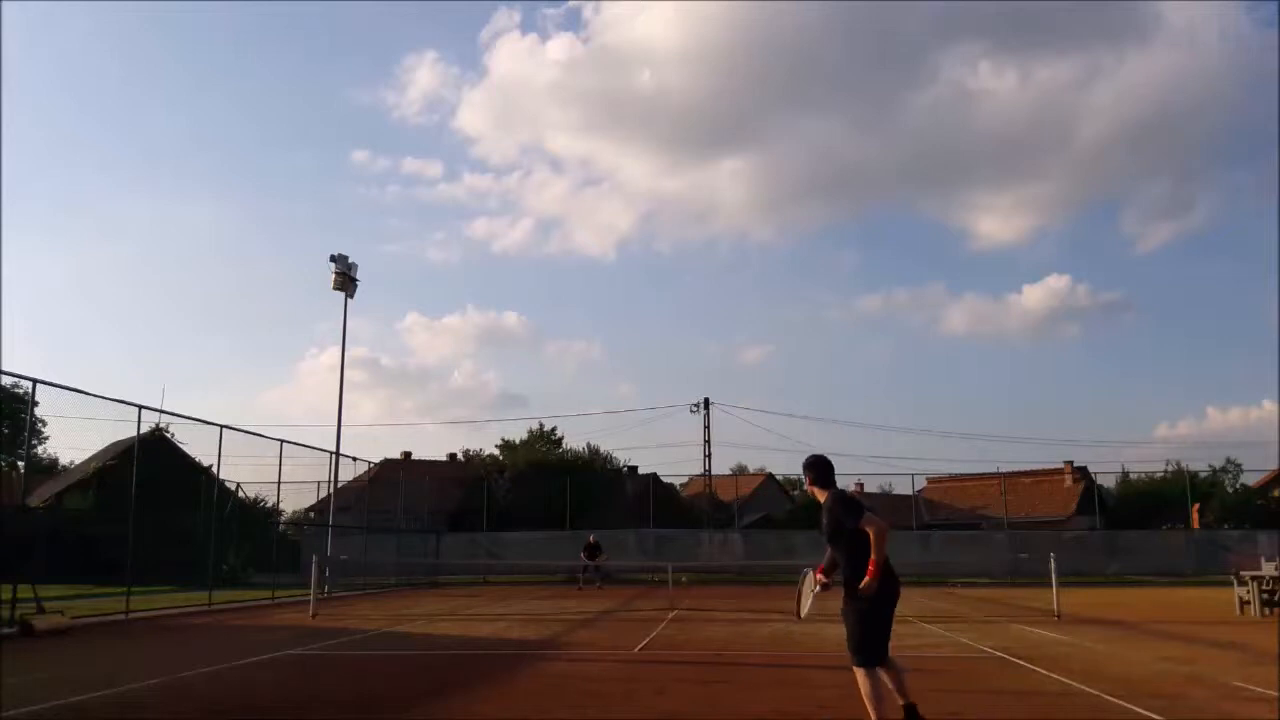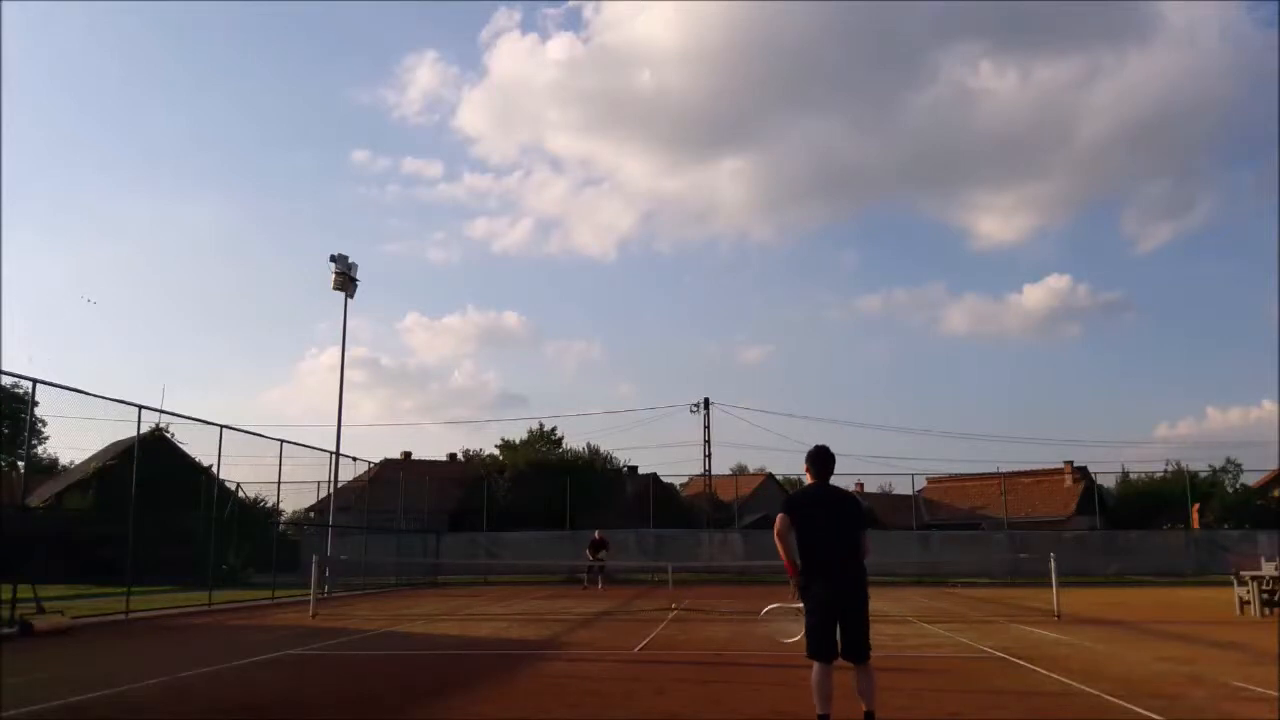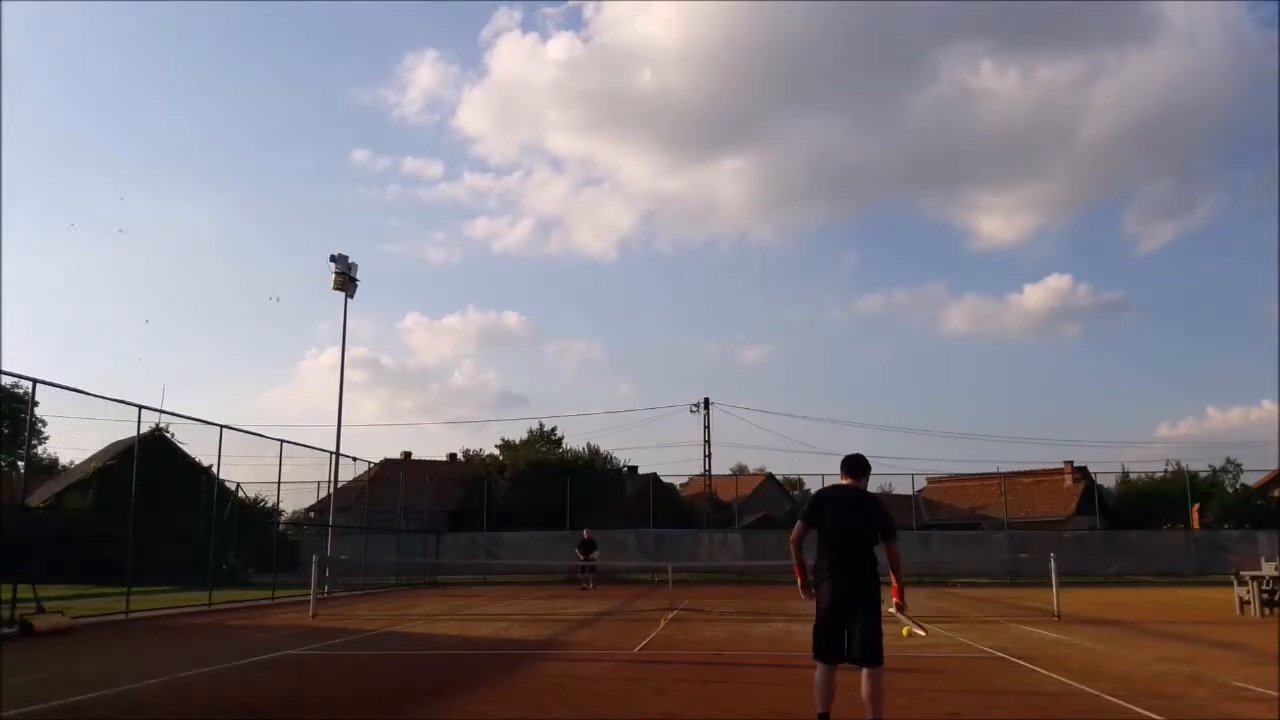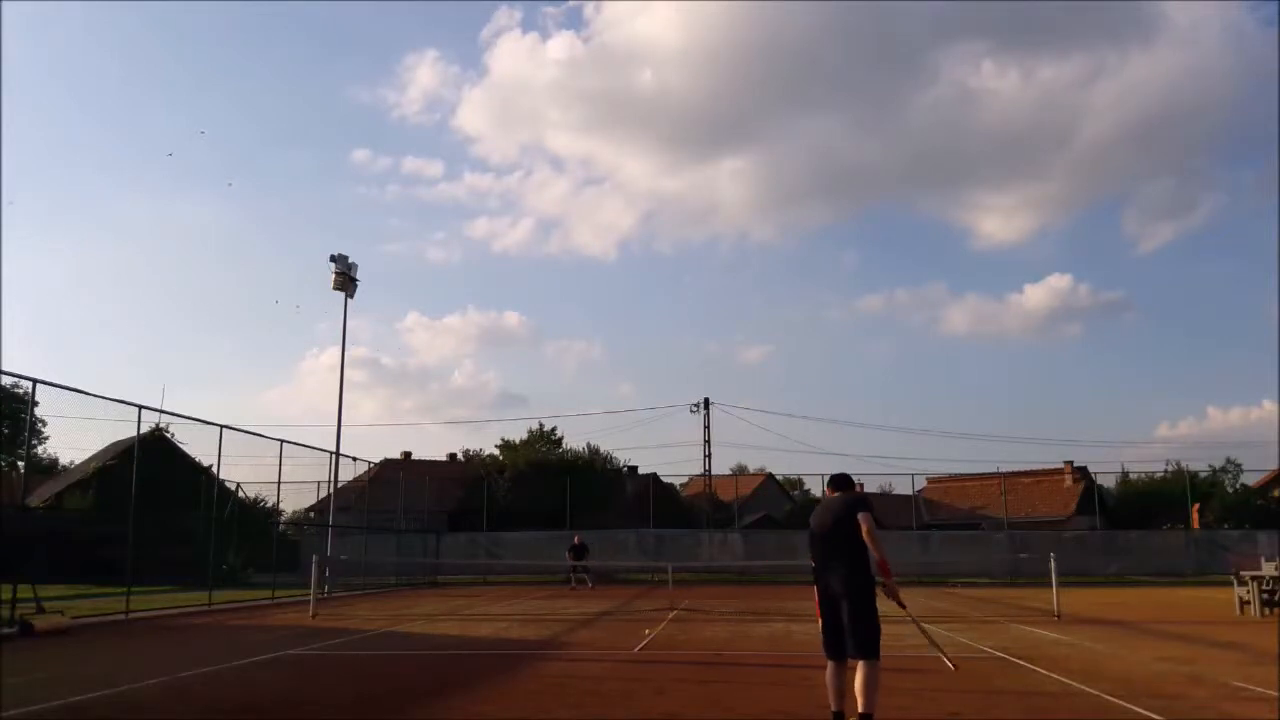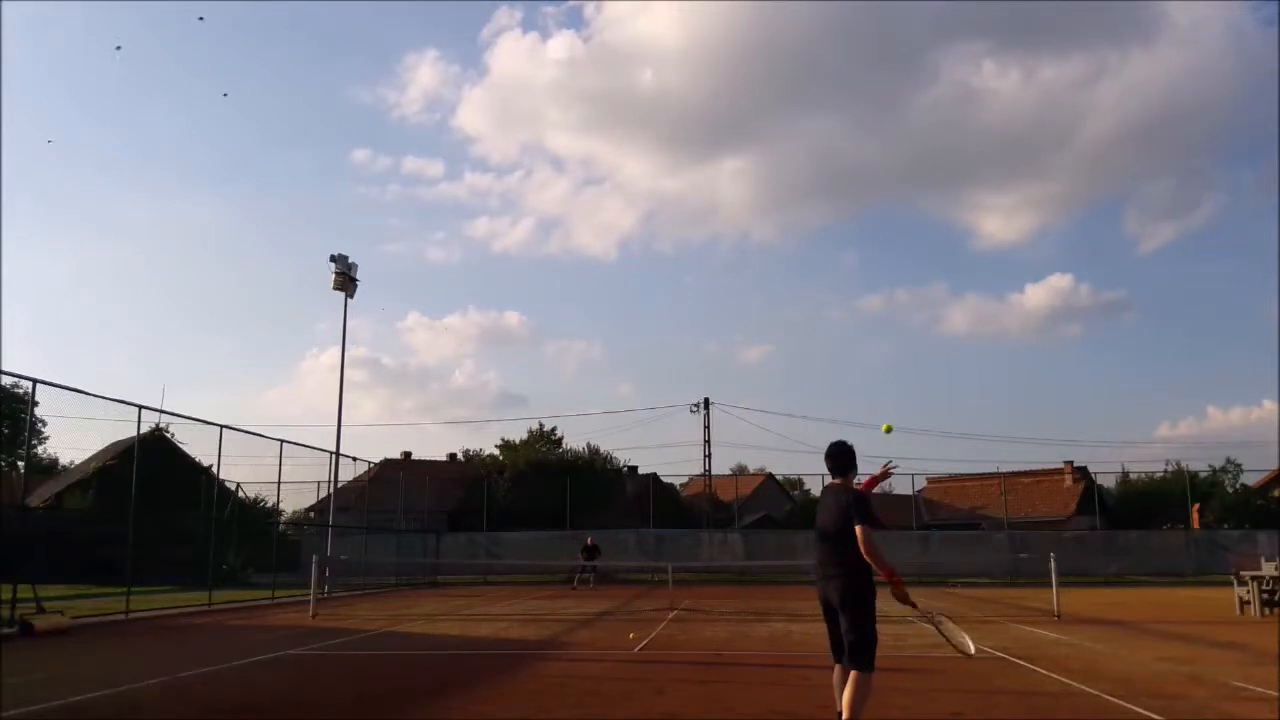
dt=1s
person 1, frame 1
left shoulder: (838, 503)
right shoulder: (834, 504)
left elbow: (878, 527)
right elbow: (838, 547)
left wrist: (873, 572)
right wrist: (823, 570)
left hip: (869, 591)
right hip: (866, 592)
left knee: (864, 664)
right knee: (875, 658)
person 1, frame 2
left shoulder: (796, 500)
right shoulder: (850, 499)
left elbow: (780, 531)
right elbow: (864, 547)
left wrist: (794, 572)
left hip: (819, 585)
right hip: (854, 583)
left knee: (822, 661)
right knee: (861, 658)
person 1, frame 3
left shoulder: (821, 497)
right shoulder: (874, 504)
left elbow: (795, 540)
right elbow: (893, 555)
left wrist: (802, 576)
right wrist: (898, 593)
left hip: (828, 584)
right hip: (863, 584)
left knee: (826, 661)
right knee: (871, 663)
person 1, frame 4
left shoulder: (817, 512)
right shoulder: (857, 499)
right elbow: (867, 530)
left wrist: (820, 611)
right wrist: (886, 573)
left hip: (825, 583)
right hip: (854, 579)
left knee: (835, 658)
right knee: (866, 657)
person 1, frame 5
left shoulder: (827, 494)
right shoulder: (855, 498)
right elbow: (865, 545)
left wrist: (875, 479)
right wrist: (895, 581)
left hip: (827, 586)
right hip: (852, 586)
left knee: (843, 661)
right knee: (861, 667)
